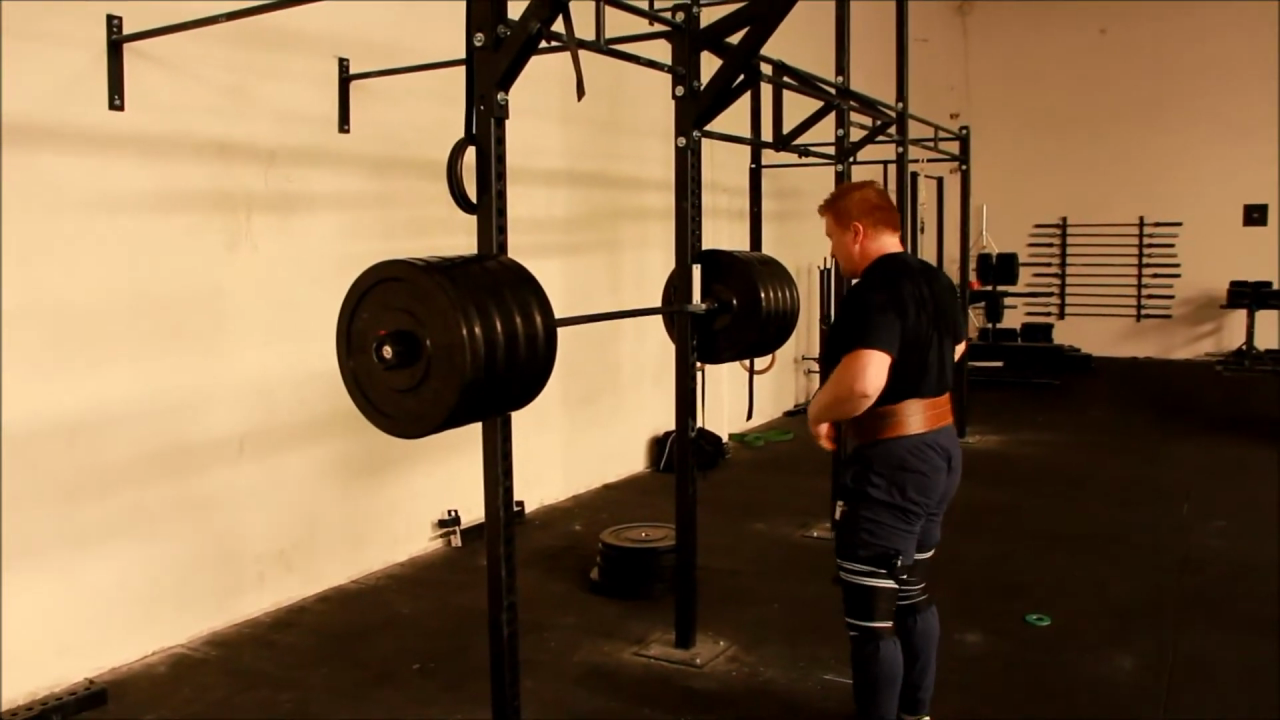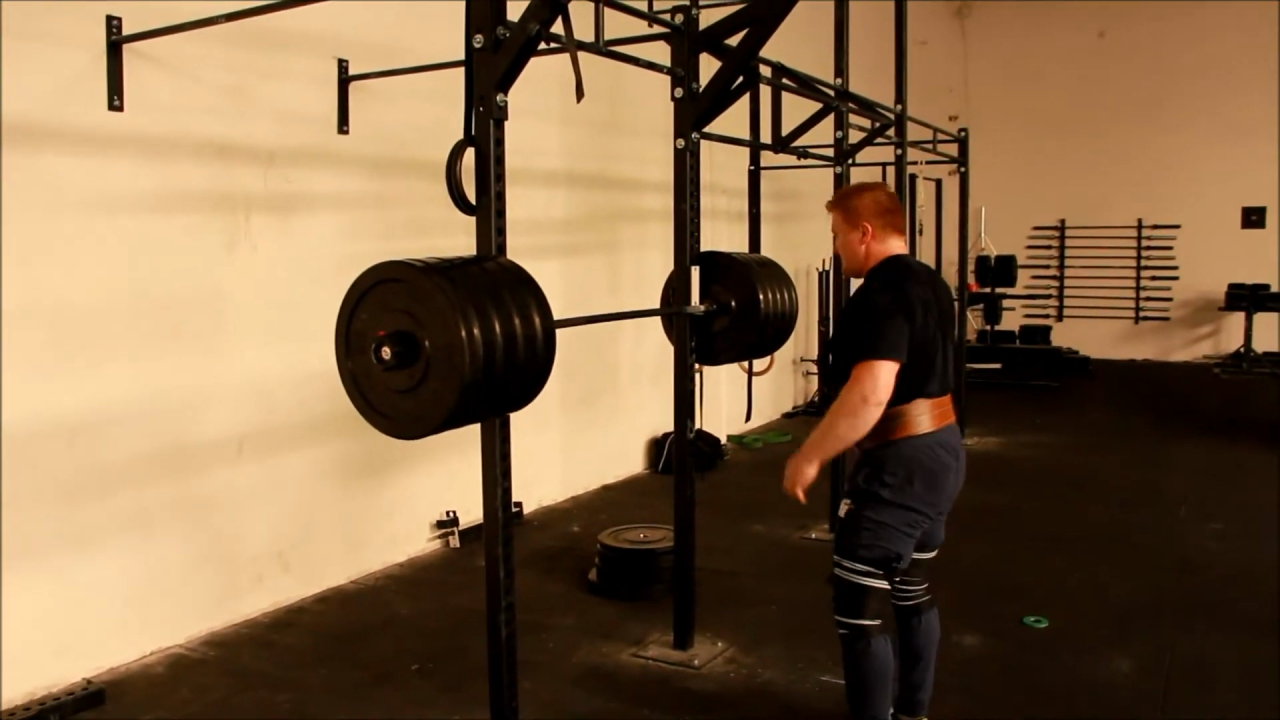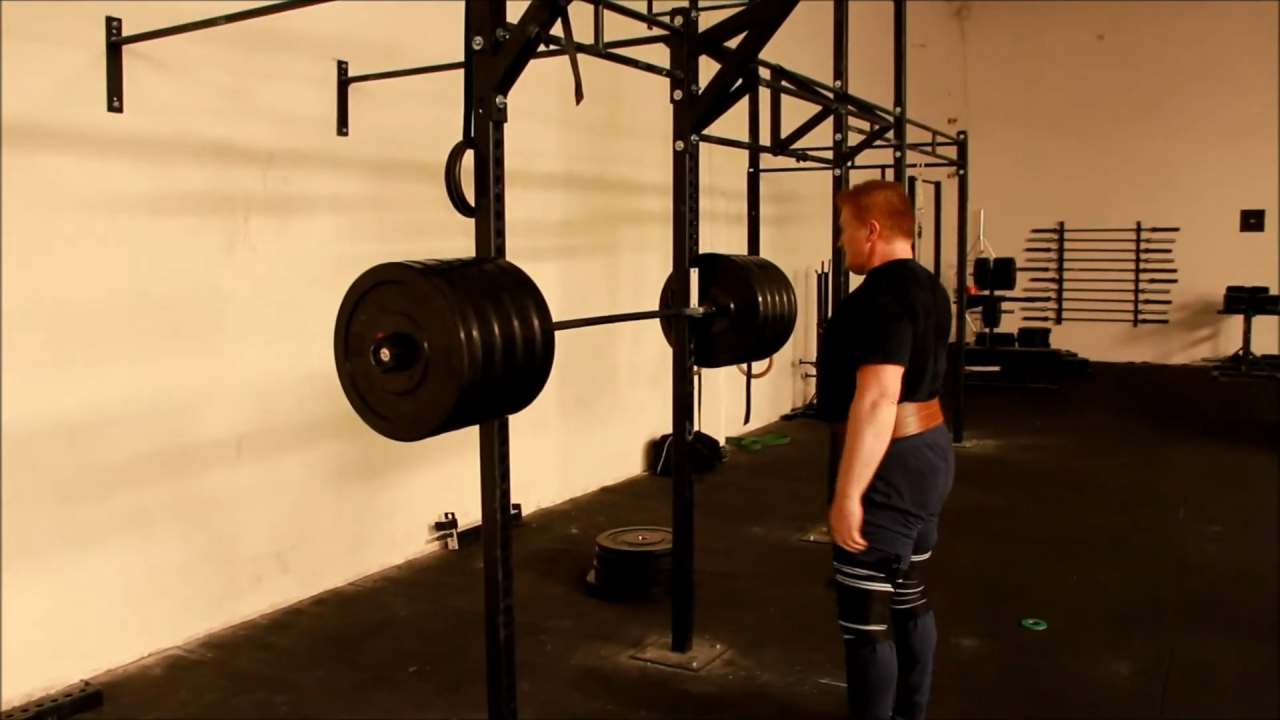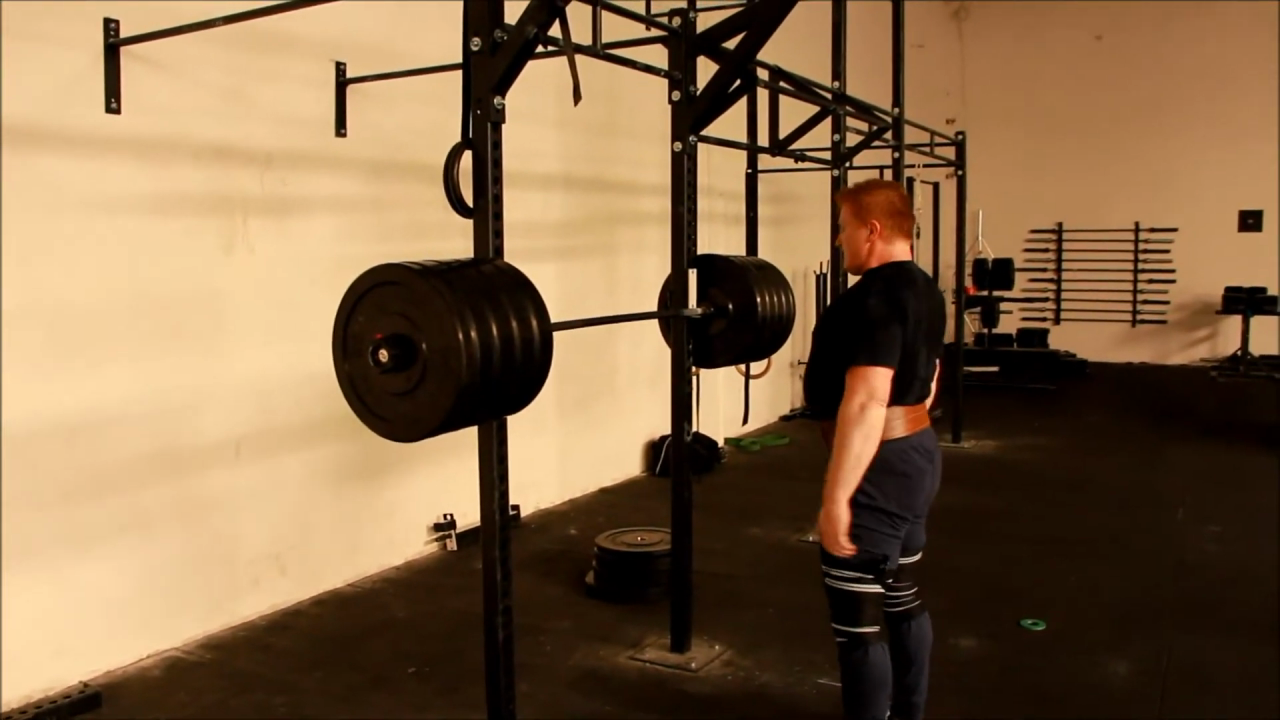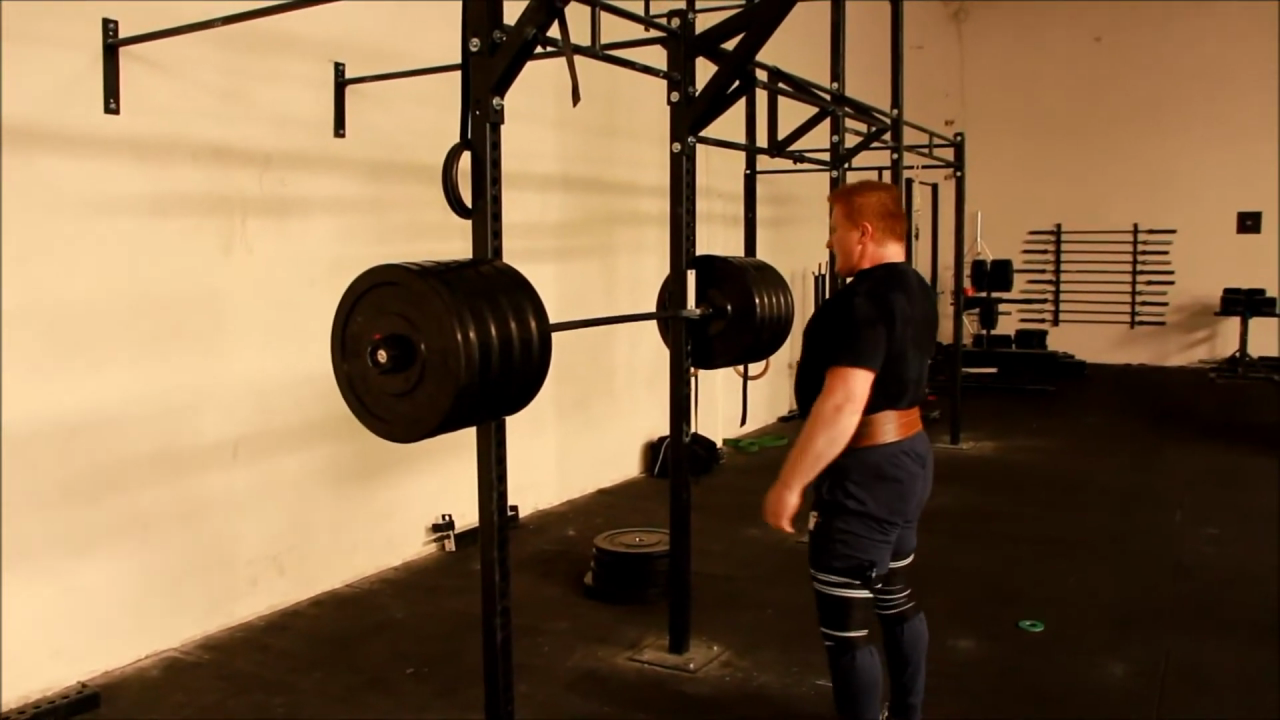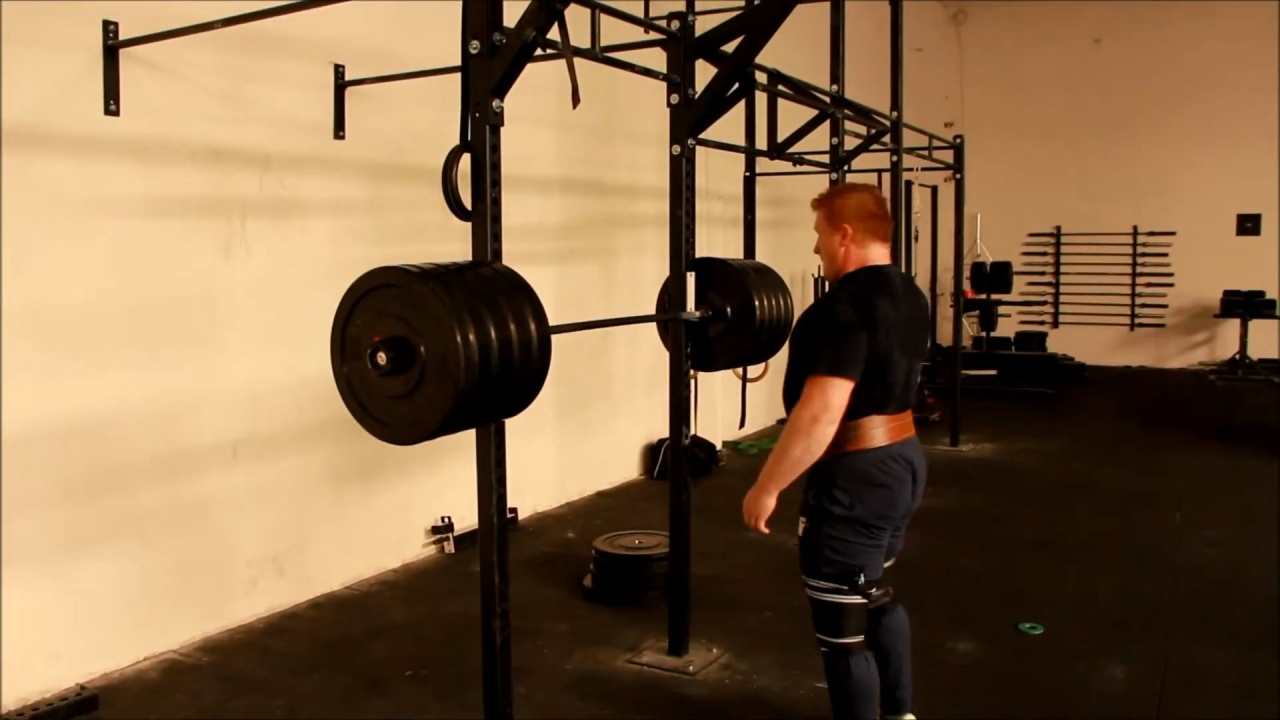
dt=0.2s
person 1, frame 1
left shoulder: (876, 291)
right shoulder: (933, 280)
left elbow: (863, 382)
right elbow: (955, 344)
left wrist: (818, 413)
left hip: (891, 462)
right hip: (939, 449)
left knee: (870, 611)
right knee: (911, 590)
person 1, frame 2
left shoulder: (882, 294)
right shoulder: (929, 283)
left elbow: (870, 393)
left wrist: (809, 457)
left hip: (899, 464)
right hip: (941, 449)
left knee: (859, 609)
right knee: (912, 592)
person 1, frame 3
left shoulder: (882, 295)
right shoulder: (926, 287)
left elbow: (876, 399)
left wrist: (847, 495)
left hip: (891, 466)
right hip: (929, 451)
left knee: (864, 615)
right knee: (908, 595)
person 1, frame 4
left shoulder: (873, 297)
right shoulder: (922, 289)
left elbow: (865, 402)
left wrist: (836, 496)
left hip: (876, 468)
right hip: (916, 453)
left knee: (857, 618)
right knee: (902, 595)
person 1, frame 5
left shoulder: (863, 300)
right shoulder: (914, 290)
left elbow: (842, 404)
left wrist: (789, 484)
left hip: (865, 470)
right hip: (909, 455)
left knee: (846, 620)
right knee: (895, 597)
person 1, frame 6
left shoulder: (846, 305)
right shoulder: (908, 294)
left elbow: (819, 412)
left wrist: (766, 488)
left hip: (855, 475)
right hip: (902, 459)
left knee: (840, 625)
right knee: (876, 596)
